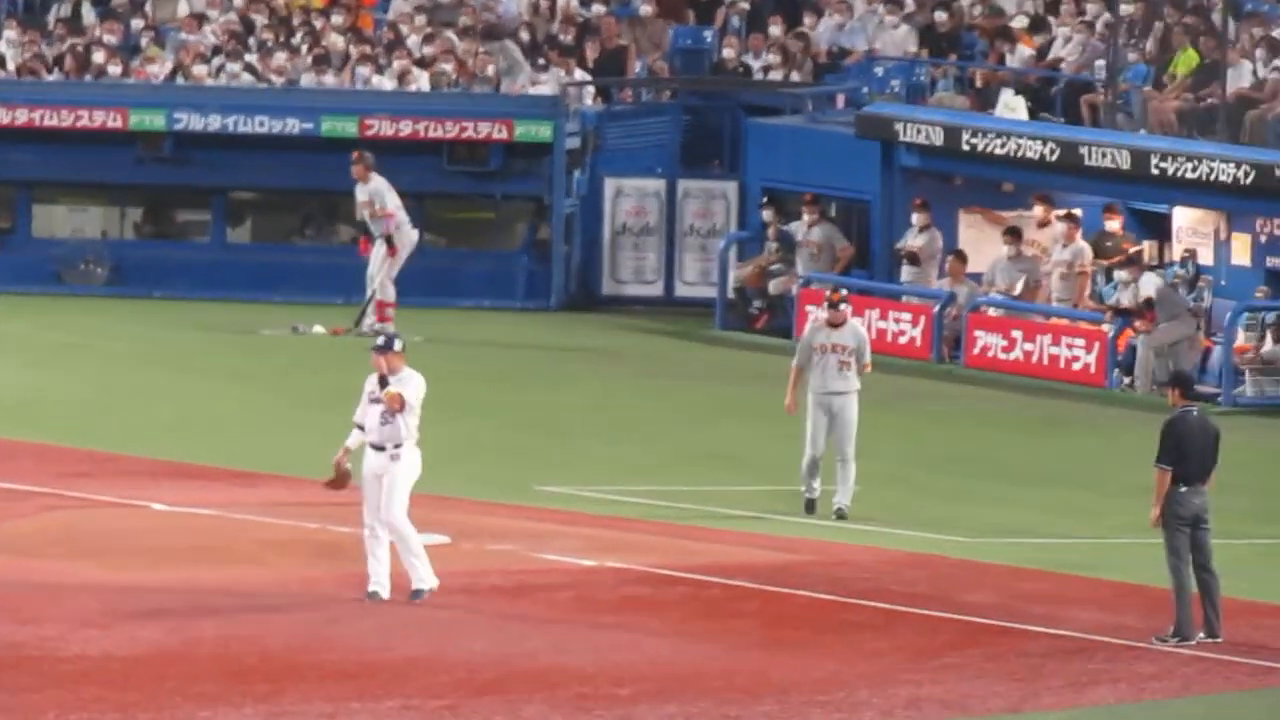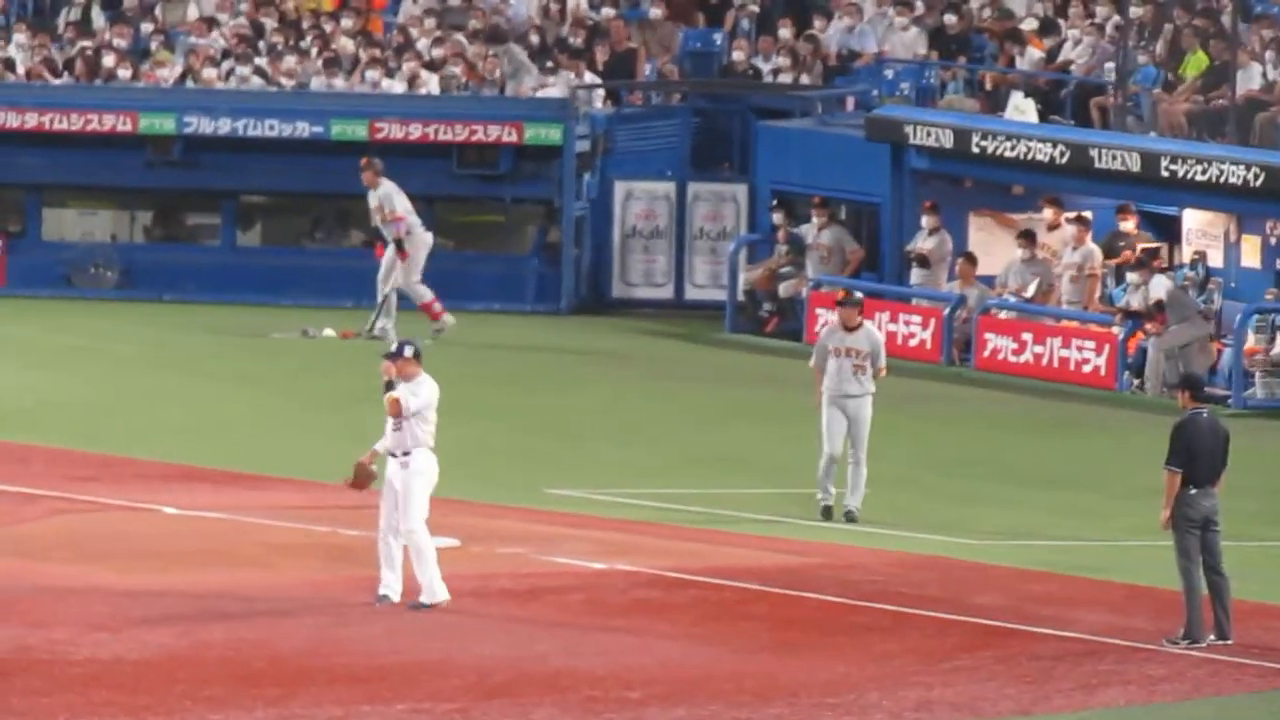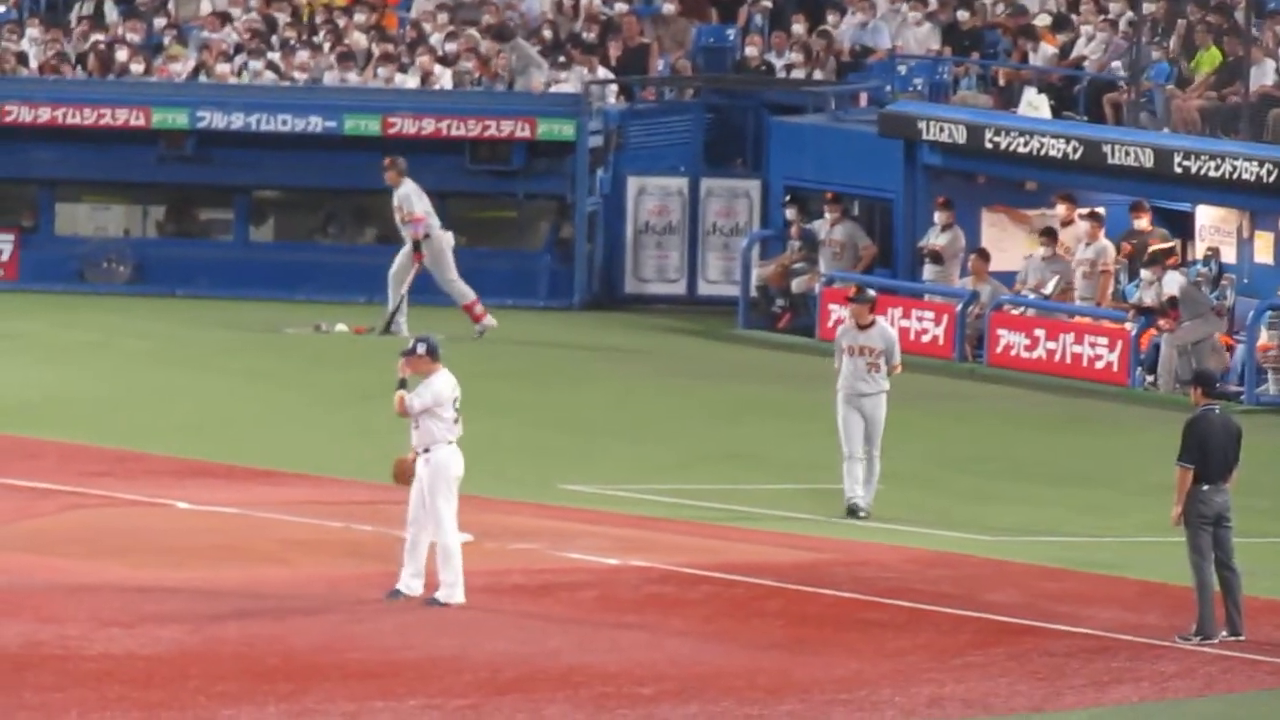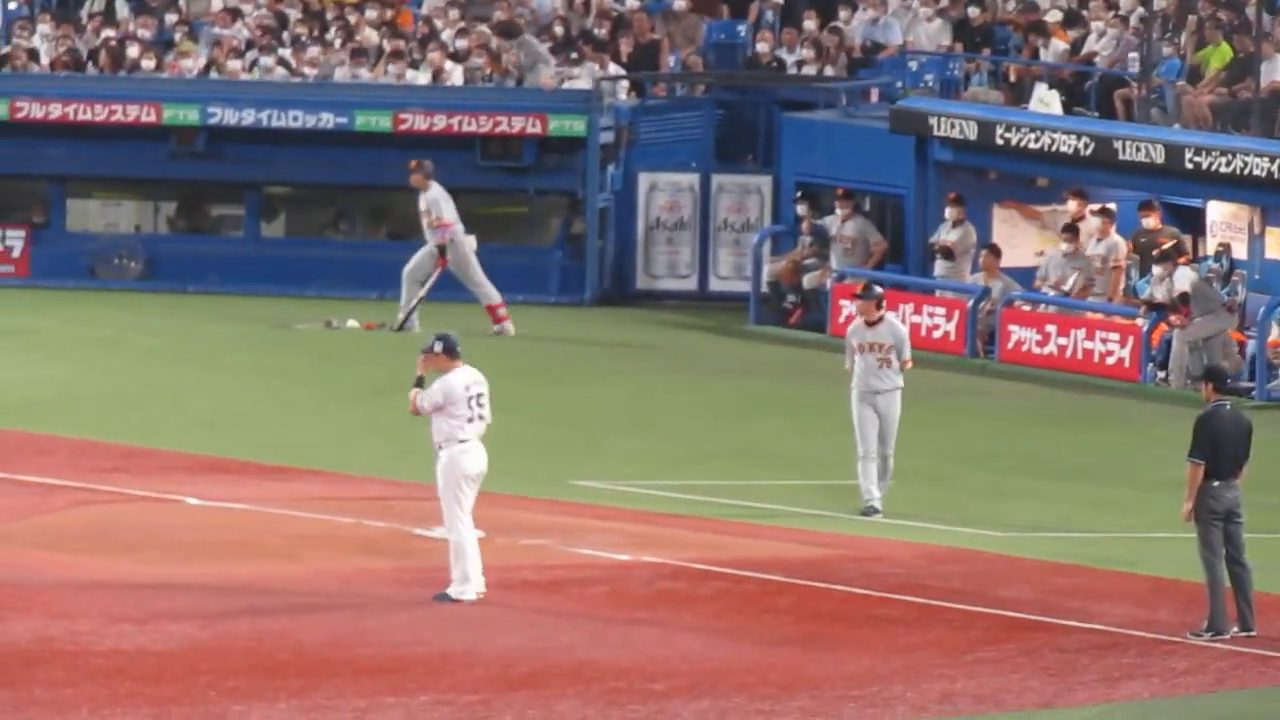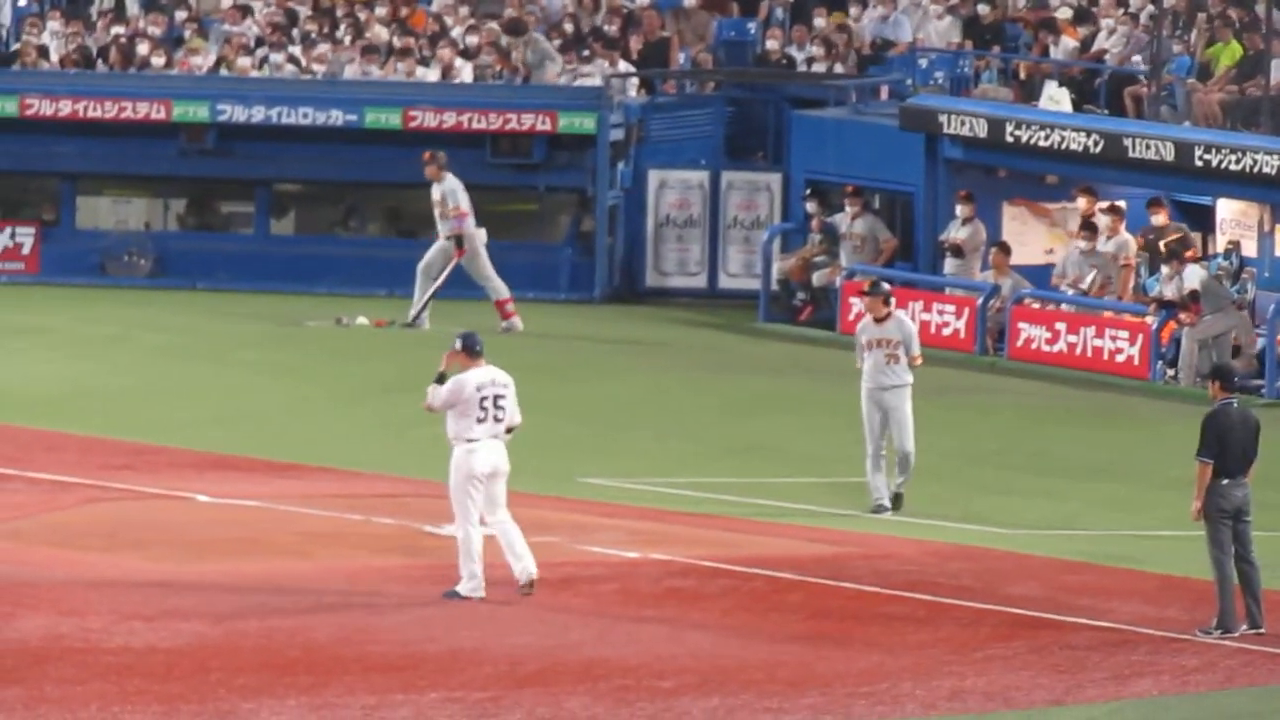
dt=0.2s
person 1, frame 1
left shoulder: (1174, 423)
right shoulder: (1210, 425)
left elbow: (1165, 469)
right elbow: (1211, 468)
left wrist: (1156, 506)
left hip: (1177, 498)
right hip: (1201, 499)
left knee: (1180, 566)
right knee: (1205, 564)
left ankle: (1184, 631)
right ankle: (1212, 629)
person 1, frame 2
left shoulder: (1184, 426)
right shoulder: (1220, 427)
left elbow: (1175, 471)
right elbow: (1221, 470)
left wrist: (1166, 507)
left hip: (1187, 500)
right hip: (1211, 501)
left knee: (1190, 568)
right knee: (1215, 566)
left ankle: (1194, 633)
right ankle: (1223, 631)
person 1, frame 3
left shoulder: (1196, 422)
right shoulder: (1232, 424)
left elbow: (1187, 468)
right elbow: (1233, 466)
left wrist: (1178, 504)
left hip: (1200, 497)
right hip: (1223, 497)
left knee: (1202, 565)
right knee: (1227, 562)
left ankle: (1206, 630)
right ankle: (1235, 627)
person 1, frame 4
left shoulder: (1207, 418)
right shoulder: (1242, 420)
left elbow: (1198, 464)
right elbow: (1243, 462)
left wrist: (1189, 500)
left hip: (1210, 493)
right hip: (1233, 493)
left knee: (1213, 560)
right knee: (1237, 558)
left ankle: (1218, 625)
right ankle: (1246, 622)
person 1, frame 5
left shoulder: (1214, 417)
right shoulder: (1250, 417)
left elbow: (1206, 462)
right elbow: (1252, 460)
left wrist: (1198, 499)
left hip: (1219, 491)
right hip: (1242, 491)
left knee: (1222, 558)
right knee: (1246, 556)
left ankle: (1227, 623)
right ankle: (1255, 620)
person 2, frame 1
left shoulder: (413, 380)
right shoulder: (372, 380)
left elbow: (393, 404)
right elbow: (362, 419)
left wrist: (383, 375)
right wrist: (346, 450)
left hip: (402, 457)
right hip: (373, 457)
left knee: (393, 517)
right knee: (373, 523)
left ankle: (422, 579)
right ankle: (378, 584)
person 2, frame 2
left shoulder: (426, 386)
right shoulder: (399, 386)
left elbow: (395, 410)
left wrist: (389, 380)
right wrist: (373, 453)
left hip: (417, 465)
right hip: (395, 464)
left knee: (412, 526)
right knee: (388, 528)
left ankle: (434, 592)
right ankle: (389, 589)
person 2, frame 3
left shoulder: (439, 383)
right shoulder: (435, 381)
left elbow: (403, 409)
left wrist: (402, 379)
right wrist: (416, 452)
left hip: (441, 460)
right hip: (429, 459)
left knee: (442, 525)
right knee: (417, 523)
left ankle: (451, 592)
right ankle: (409, 583)
person 2, frame 4
left shoulder: (448, 383)
right shoulder: (475, 377)
left elbow: (416, 407)
right elbow: (485, 418)
left wrist: (420, 376)
left hip: (456, 456)
right hip: (470, 451)
left knee: (457, 522)
right knee: (457, 519)
left ankle: (463, 588)
right ankle: (473, 581)
person 2, frame 5
left shoulder: (462, 381)
right shoulder: (504, 379)
left elbow: (431, 404)
right elbow: (513, 422)
left wrist: (442, 371)
left hip: (469, 454)
right hip: (497, 451)
left knee: (467, 521)
right knee: (499, 516)
left ankle: (471, 586)
right ankle: (525, 571)
person 3, frame 1
left shoulder: (857, 332)
right shoulder: (813, 331)
left elbow: (865, 367)
right elbow: (798, 365)
left wrist: (847, 372)
right wrist: (790, 394)
left hip: (846, 397)
right hip: (818, 397)
left knee: (845, 454)
right knee: (814, 452)
left ankle: (842, 503)
right ankle: (810, 492)
person 3, frame 2
left shoulder: (873, 336)
right shoulder: (829, 333)
left elbow: (880, 371)
right elbow: (818, 366)
left wrist: (862, 376)
right wrist: (819, 392)
left hip: (861, 400)
right hip: (833, 399)
left knee: (858, 456)
right knee: (831, 452)
left ankle: (852, 506)
right ankle: (826, 498)
person 3, frame 3
left shoulder: (887, 333)
right shoulder: (843, 332)
left elbow: (895, 368)
left wrist: (876, 375)
right wrist: (852, 380)
left hip: (875, 398)
right hip: (848, 398)
left knee: (872, 453)
right knee: (851, 452)
left ankle: (865, 502)
right ankle: (853, 501)
person 3, frame 4
left shoulder: (896, 328)
right shoulder: (853, 330)
left elbow: (906, 364)
left wrist: (887, 371)
right wrist: (867, 375)
left hip: (889, 395)
right hip: (862, 396)
left knee: (886, 453)
right knee: (866, 452)
left ankle: (877, 498)
right ankle: (872, 503)
person 3, frame 5
left shoulder: (904, 324)
right shoulder: (862, 328)
left elbow: (916, 360)
left wrist: (896, 366)
right wrist: (876, 372)
left hip: (899, 391)
right hip: (871, 392)
left knee: (905, 448)
right knee: (875, 450)
left ankle: (898, 487)
right ankle: (881, 500)
